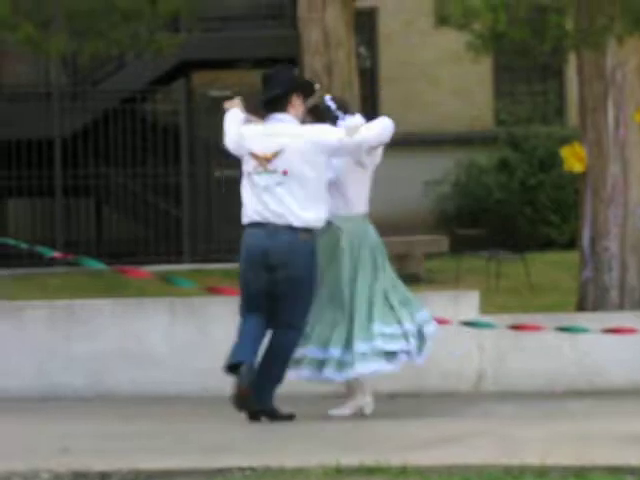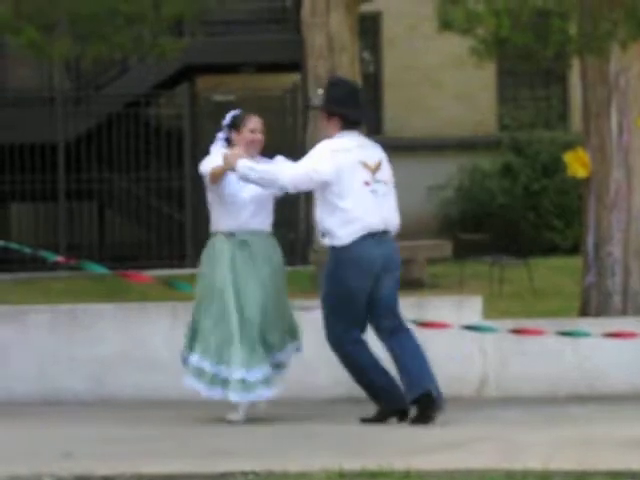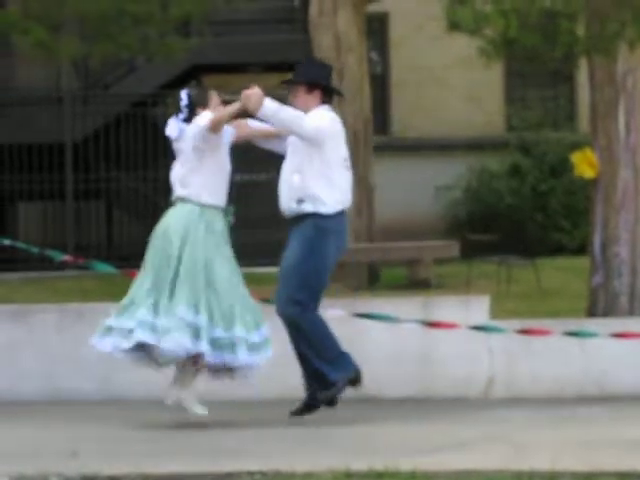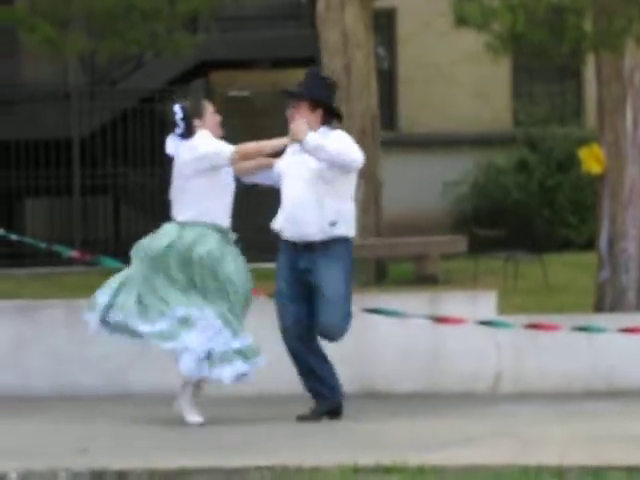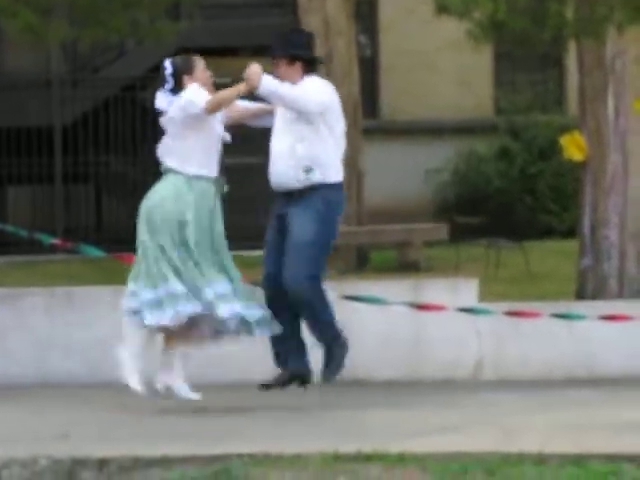
dt=0.7s
person 1, frame 1
left shoulder: (251, 134)
right shoulder: (312, 136)
left elbow: (232, 140)
right elbow: (362, 139)
left wrist: (235, 114)
left hip: (256, 239)
right hip: (296, 243)
left knee: (254, 311)
right knee: (288, 323)
left ankle: (242, 364)
right ankle: (260, 399)
person 1, frame 2
left shoulder: (330, 152)
right shoulder: (373, 151)
left elbow: (291, 179)
left wrist: (242, 165)
left hip: (350, 254)
right hip: (384, 249)
left knee: (342, 335)
right knee: (391, 327)
left ankle: (392, 401)
right ankle: (424, 392)
person 1, frame 3
left shoulder: (323, 121)
right shoulder: (319, 127)
left elbow: (299, 126)
right elbow: (286, 142)
left wrist: (264, 106)
left hip: (316, 229)
right hip: (314, 228)
left knee: (293, 306)
right knee: (295, 307)
left ankle: (340, 369)
right ankle: (322, 386)
person 1, frame 4
left shoulder: (339, 141)
right shoulder: (295, 154)
left elbow: (354, 161)
right elbow: (270, 172)
left wrist: (307, 139)
left hip: (331, 252)
right hip: (292, 253)
left knee: (332, 325)
right knee: (294, 332)
right ankle: (328, 400)
person 1, frame 5
left shoulder: (318, 89)
right shoulder: (295, 97)
left elbow: (302, 105)
right elbow: (279, 113)
left wrist: (263, 83)
left hip: (319, 199)
right hip: (289, 201)
left knee: (299, 280)
right knee: (274, 281)
left ankle: (332, 341)
right ankle: (294, 364)
person 2, frame 1
left shoulder: (361, 149)
left hip: (351, 238)
right hip: (324, 238)
left knee: (359, 307)
right knee: (329, 310)
left ankle: (359, 393)
right ankle: (359, 391)
person 2, frame 2
right shoulder: (215, 162)
right elbow: (212, 176)
right wrist: (228, 162)
left hip: (261, 251)
right hip: (225, 252)
left knee: (253, 321)
right knee: (222, 322)
left ankle: (245, 396)
person 2, frame 3
left shoulder: (199, 136)
right shoulder: (201, 127)
left elbow: (242, 133)
right elbow: (217, 120)
right wrist: (245, 103)
left hip: (195, 228)
right hip: (192, 227)
left knee: (196, 305)
right knee: (204, 302)
left ankle: (181, 387)
person 2, frame 4
left shoulder: (203, 155)
right shoulder: (198, 147)
left elbow: (238, 167)
right elbow: (241, 153)
left wrist: (278, 162)
right wrist: (286, 141)
left hip: (212, 250)
right hip: (183, 245)
left knee: (208, 332)
left ankle: (186, 399)
person 2, frame 5
left shoulder: (202, 105)
right shoulder: (188, 99)
left elbow: (240, 113)
right elbow: (218, 102)
right wrist: (246, 84)
left hip: (196, 202)
right hip: (180, 201)
left knee: (193, 287)
right knee: (170, 280)
left ankle: (169, 371)
right ankle: (131, 350)
